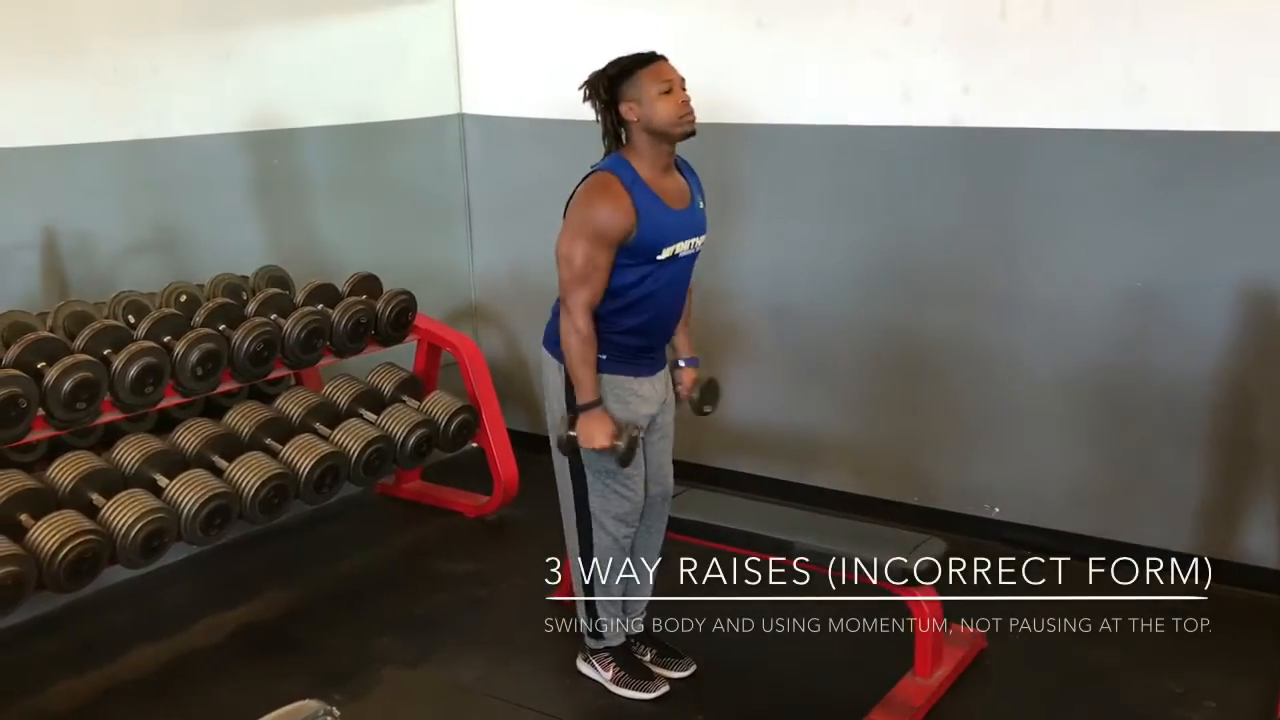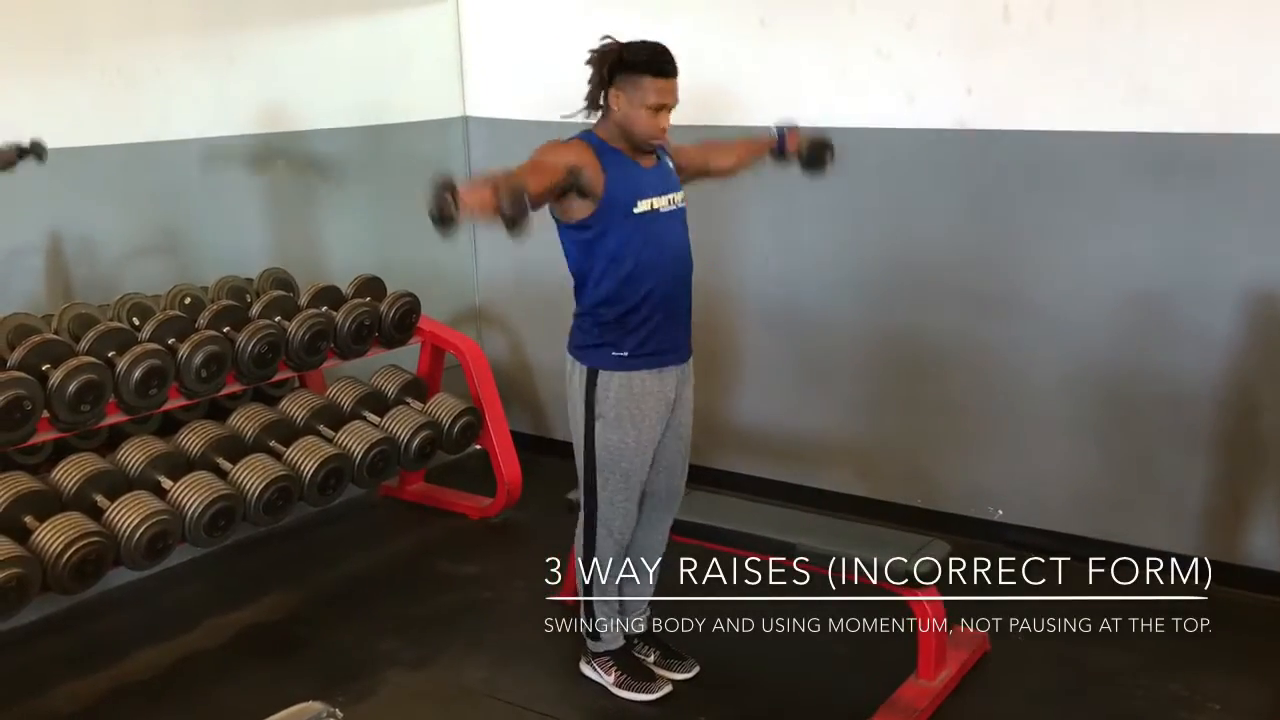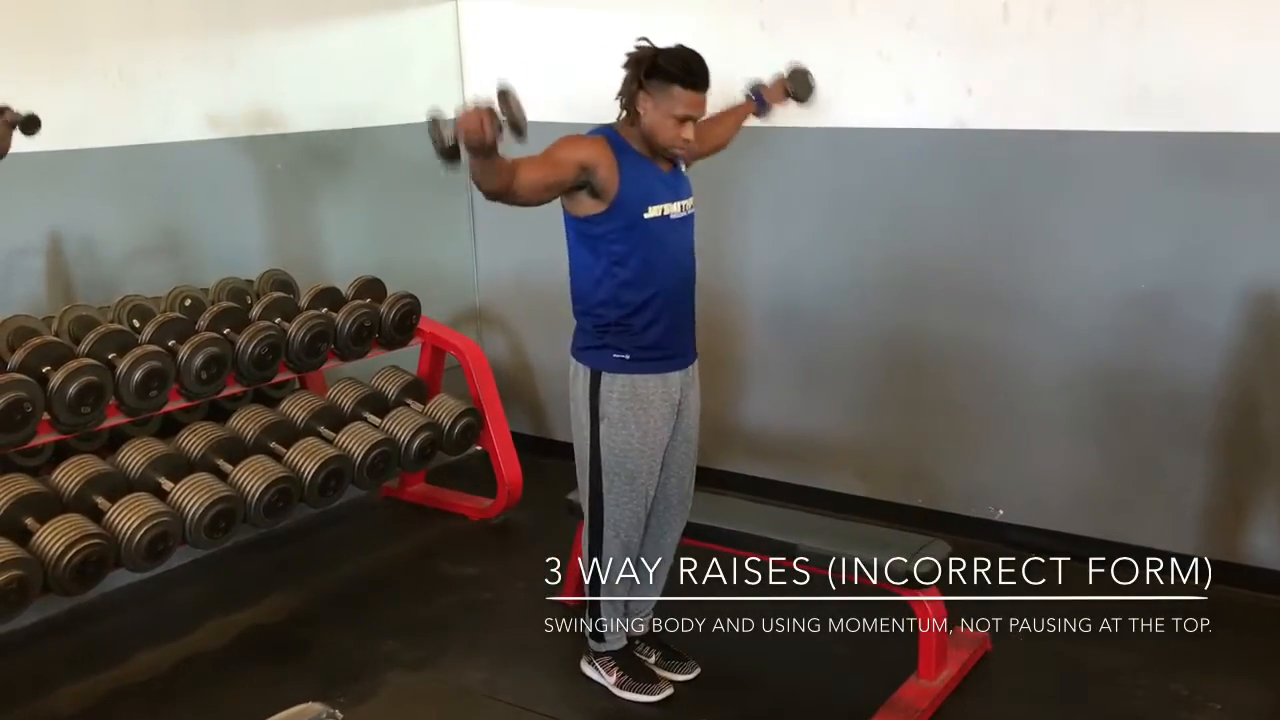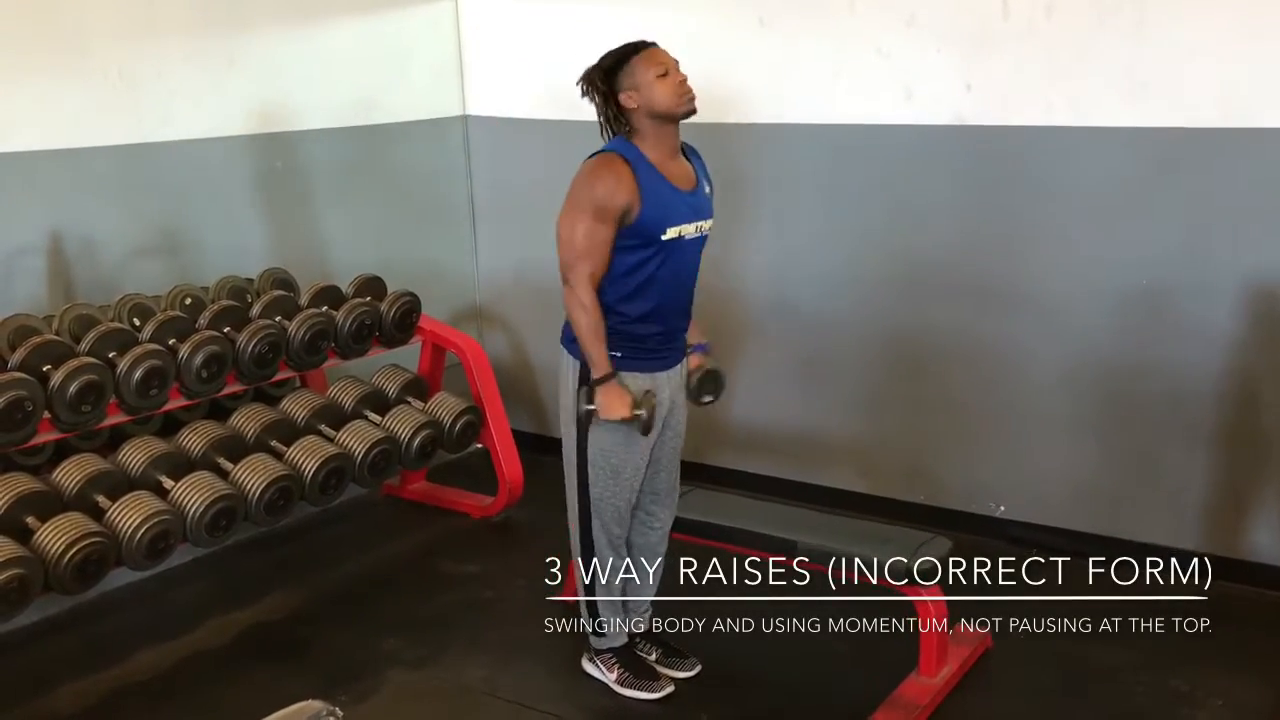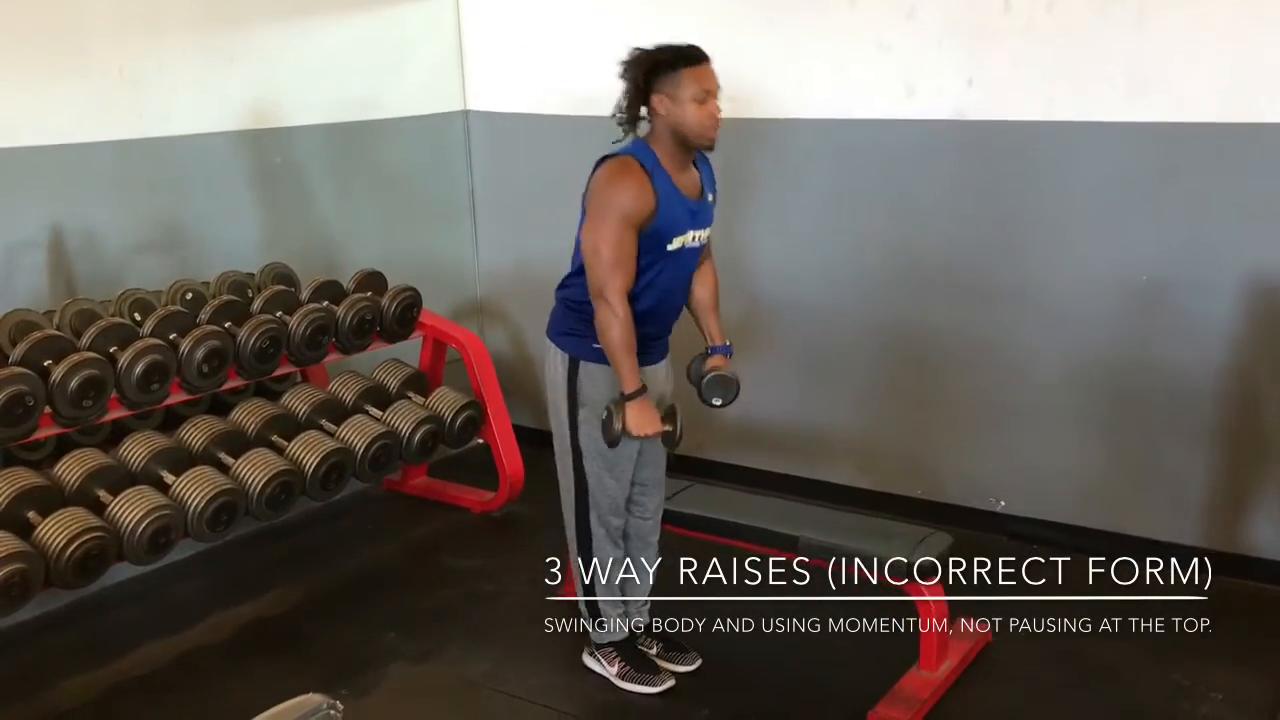
dt=0.5s
person 1, frame 1
left shoulder: (687, 181)
right shoulder: (606, 197)
right elbow: (577, 309)
left wrist: (686, 357)
right wrist: (589, 407)
left hip: (650, 371)
right hip: (595, 373)
left knee: (653, 501)
right knee: (608, 511)
left ankle: (631, 628)
right ankle: (600, 646)
person 1, frame 2
left shoulder: (659, 156)
right shoulder: (576, 161)
left elbow: (714, 158)
right elbow: (520, 182)
left wrist: (773, 143)
right wrist: (487, 193)
left hip: (675, 364)
right hip: (614, 371)
left knee: (658, 507)
right knee: (613, 514)
left ankle: (634, 629)
right ankle: (601, 646)
person 1, frame 3
left shoulder: (667, 153)
right shoulder: (592, 157)
left elbow: (708, 139)
right elbow: (512, 183)
left wrist: (758, 102)
right wrist: (481, 149)
left hip: (680, 367)
right hip: (616, 374)
left knee: (668, 510)
right knee: (619, 515)
left ankle: (636, 628)
right ankle: (603, 646)
person 1, frame 4
left shoulder: (694, 166)
right shoulder: (608, 178)
right elbow: (579, 287)
left wrist: (697, 343)
right wrist: (605, 381)
left hip: (668, 368)
right hip: (615, 371)
left knee: (656, 507)
right knee: (608, 513)
left ankle: (635, 626)
right ankle: (605, 644)
person 1, frame 5
left shoulder: (700, 172)
right shoulder: (625, 181)
left elbow: (700, 265)
right elbow: (608, 295)
left wrist: (717, 345)
right wrist: (635, 396)
left hip: (650, 353)
right hip: (592, 359)
left knee: (645, 502)
right knee: (602, 503)
left ankle: (635, 622)
right ankle: (605, 640)
